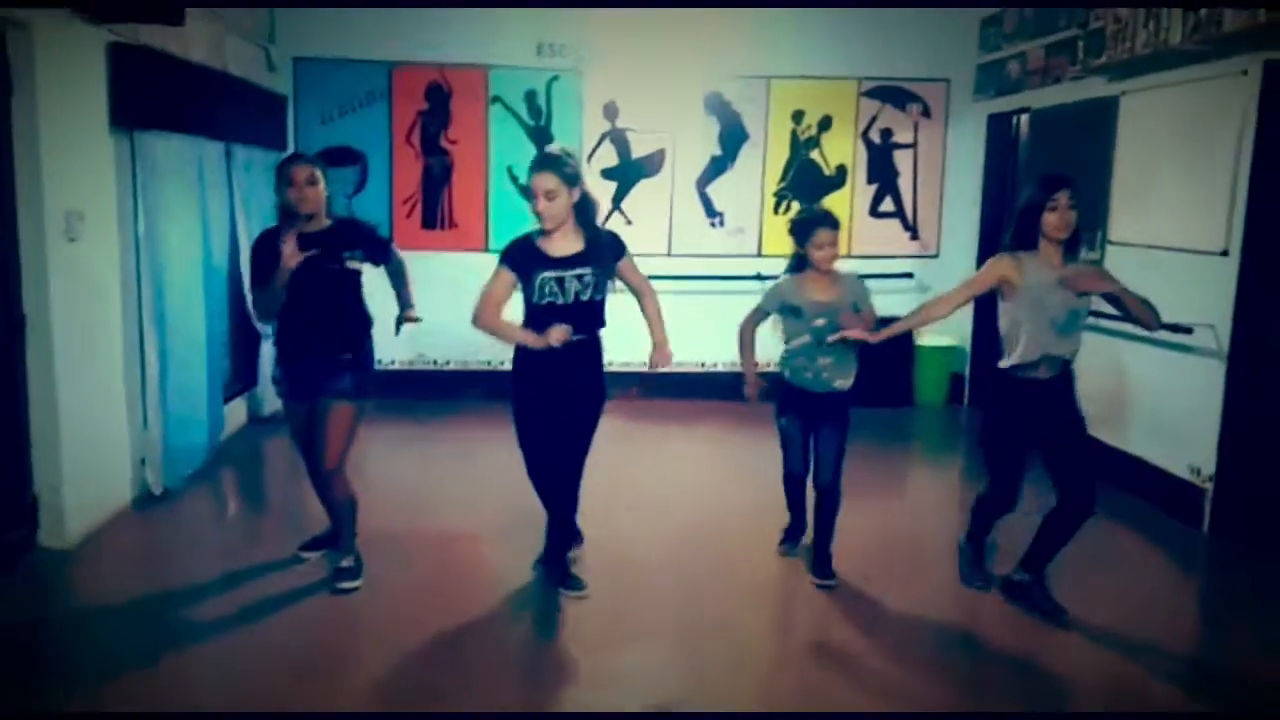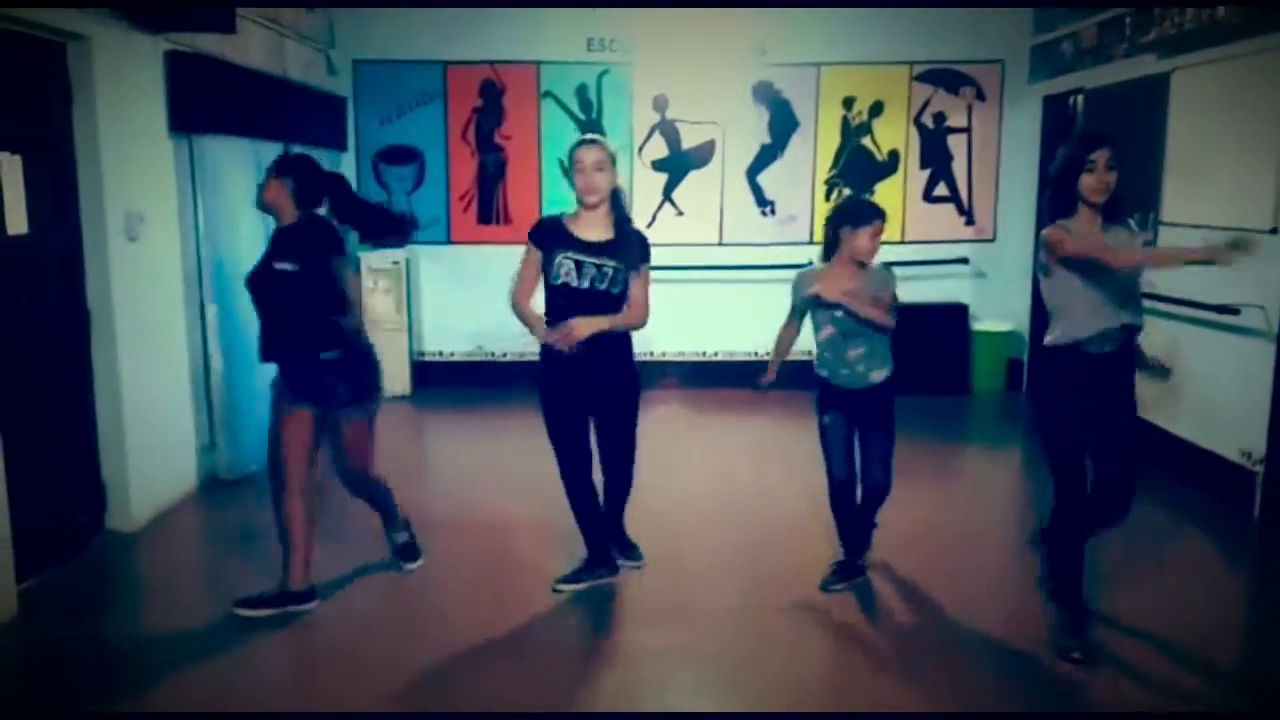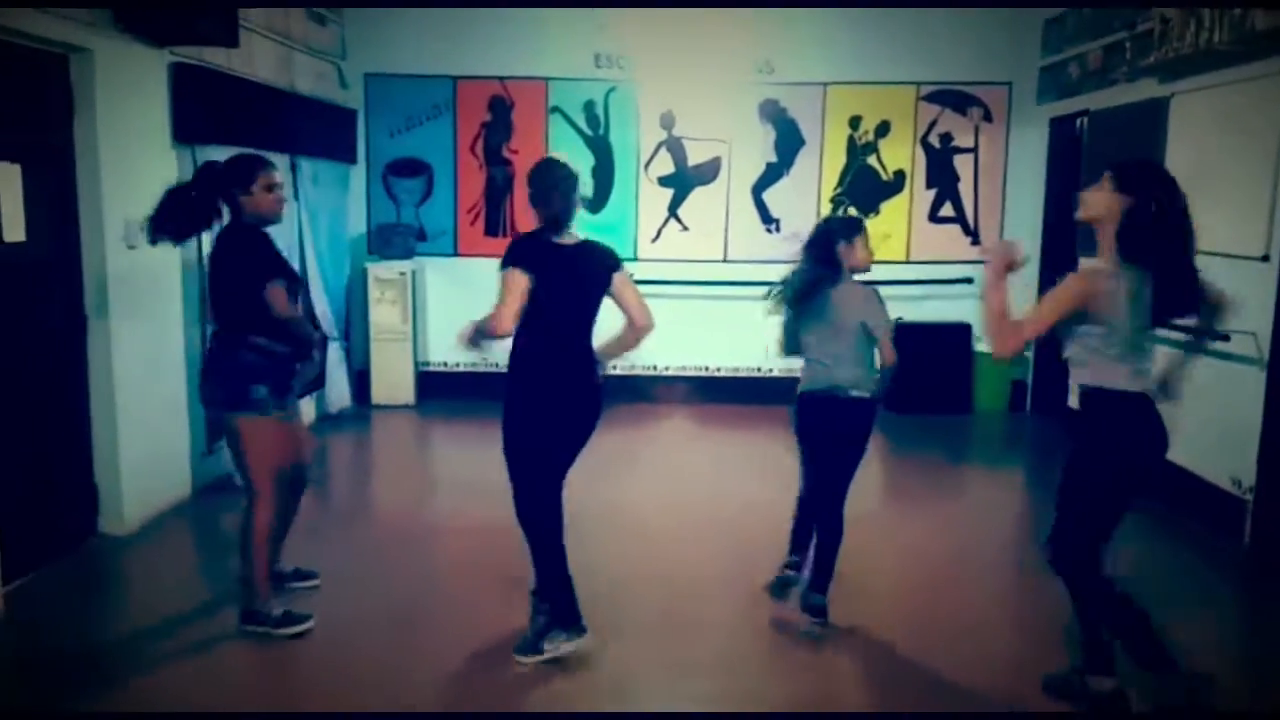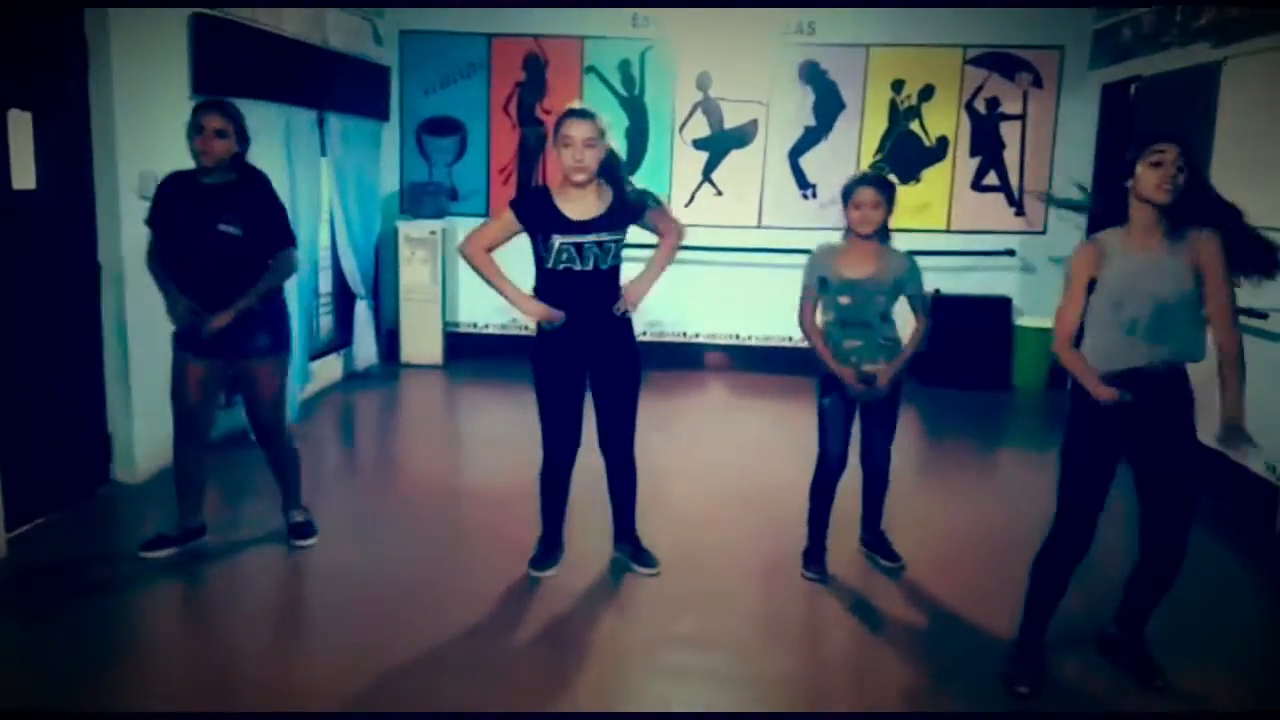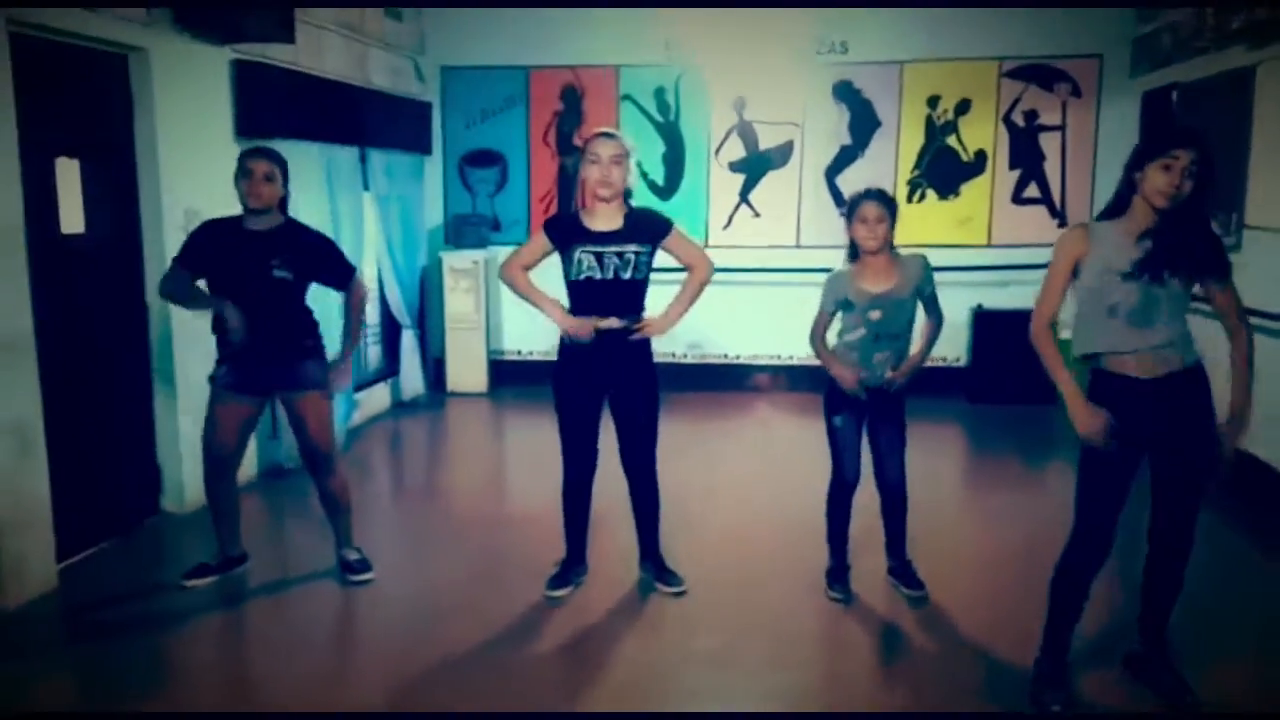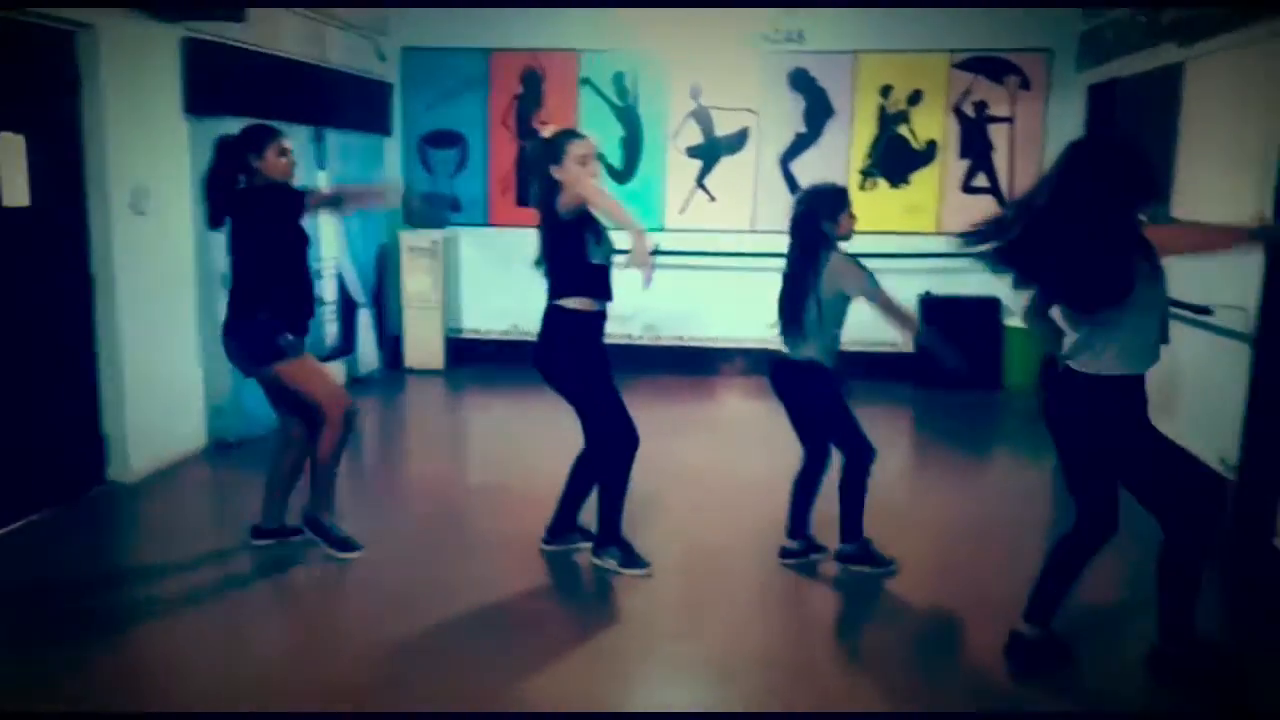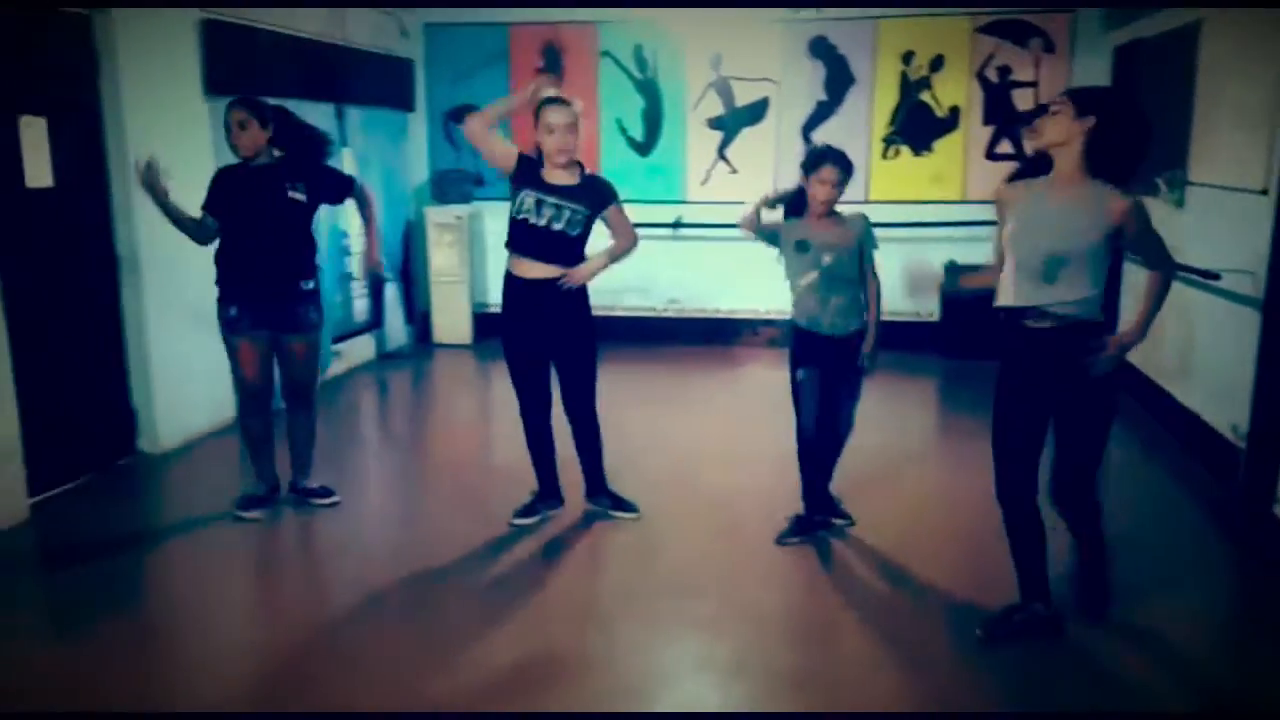
dt=0.7s
person 1, frame 1
left shoulder: (1088, 274)
right shoulder: (1009, 266)
left elbow: (1150, 320)
right elbow: (946, 304)
left wrist: (1112, 290)
right wrist: (884, 333)
left hip: (1059, 395)
right hip: (1014, 393)
left knee: (1080, 498)
right knee: (1004, 495)
left ankle: (1027, 578)
right ankle: (972, 549)
person 1, frame 2
left shoulder: (1125, 232)
right shoulder: (1056, 236)
right elbow: (1116, 257)
left wrist: (1135, 353)
right wrist: (1206, 255)
left hip: (1115, 373)
right hip: (1066, 372)
left knee: (1116, 498)
right knee: (1075, 496)
left ankle: (1053, 540)
right ankle: (1068, 612)
person 1, frame 3
left shoulder: (1091, 278)
right shoulder: (1146, 270)
left elbow: (1008, 342)
right elbow: (1207, 312)
left wrist: (996, 274)
right wrist: (1173, 370)
left hip: (1109, 426)
right hip: (1136, 423)
left knee: (1073, 554)
right knee: (1078, 550)
left ankle: (1146, 666)
right ankle: (1098, 670)
person 1, frame 4
left shoulder: (1205, 243)
right shoulder: (1096, 251)
left elbow: (1225, 328)
right elbow: (1063, 341)
left wrist: (1233, 412)
right wrist: (1095, 386)
left hip: (1169, 403)
right hip: (1101, 404)
left knee: (1168, 544)
right knee: (1071, 534)
left ankle: (1125, 636)
right ankle: (1028, 645)
person 1, frame 5
left shoulder: (1194, 245)
right shoulder: (1085, 240)
left elbow: (1237, 326)
right elbow: (1040, 325)
left wrist: (1239, 411)
right wrist: (1075, 401)
left hip: (1186, 401)
right hip: (1116, 398)
left knee: (1173, 540)
right knee: (1093, 540)
left ankle: (1151, 651)
right ankle: (1051, 663)
person 1, frame 6
left shoulder: (1054, 245)
right shoulder: (1144, 239)
left elbow: (1038, 313)
left hip: (1066, 395)
right hip: (1111, 406)
left knee: (1096, 521)
right knee: (1195, 514)
left ankle: (1032, 633)
right ankle: (1175, 647)
person 1, frame 7
left shoulder: (1117, 204)
right shoulder: (1015, 195)
left elbow: (1162, 266)
left wrist: (1134, 331)
right wrist: (947, 282)
left hip: (1085, 356)
right hip: (1024, 351)
left knee: (1072, 487)
right knee: (1013, 485)
left ankle: (1091, 564)
right ankle: (1036, 603)
person 2, frame 1
left shoulder: (605, 245)
right shoulder: (520, 252)
left elbow: (642, 290)
right elbow: (484, 316)
left wrist: (658, 337)
right wrist: (536, 340)
left hip: (583, 372)
right hip: (532, 375)
left knee: (567, 468)
right knee: (540, 466)
left ankle: (556, 553)
right ankle: (564, 535)
person 2, frame 2
left shoulder: (632, 242)
right shoulder: (547, 231)
left elbow: (637, 315)
right elbow: (520, 297)
left wrist: (597, 323)
right wrist: (543, 331)
left hip: (613, 367)
right hip: (559, 366)
left knee: (619, 463)
right knee: (573, 466)
left ankle: (616, 532)
right ankle: (599, 557)
person 2, frame 3
left shoulder: (524, 252)
right shoulder: (600, 257)
left elbow: (502, 323)
right elbow: (642, 321)
left wrist: (473, 332)
right wrist: (607, 353)
left hip: (532, 389)
right hip: (582, 390)
left knee: (530, 500)
right knee: (548, 493)
left ankle: (564, 621)
right ankle: (550, 601)
person 2, frame 4
left shoulder: (627, 201)
right shoulder: (534, 204)
left elbow: (673, 232)
right elbow: (472, 247)
left wrist: (643, 283)
right wrist: (521, 299)
left hip: (613, 335)
right hip: (558, 338)
left knee: (618, 445)
right knee: (560, 447)
left ankle: (627, 538)
right ankle: (550, 540)
person 2, frame 5
left shoulder: (649, 223)
right shoulder: (562, 226)
left elbow: (701, 267)
right elbow: (511, 270)
left wrist: (670, 317)
right wrist: (554, 309)
left hip: (631, 353)
right hip: (579, 354)
left knee: (641, 465)
right knee: (578, 466)
left ankle: (652, 558)
right ankle: (574, 560)
person 2, frame 6
left shoulder: (583, 214)
right shoulder: (562, 208)
right elbow: (586, 190)
right wrist: (637, 234)
left hip: (585, 338)
right hip: (566, 341)
left knee: (604, 440)
right knee: (621, 438)
left ankle: (562, 528)
right ankle: (609, 541)
person 2, frame 7
left shoulder: (595, 189)
right shoulder: (520, 167)
left elbow: (627, 238)
right elbow: (474, 127)
left wrist: (596, 263)
right wrist: (521, 97)
left hip: (566, 304)
right hip: (518, 302)
left knee: (580, 406)
right knee: (533, 407)
left ankle: (598, 490)
right ankle: (548, 492)
person 3, frame 1
left shoulder: (353, 234)
right shoulder: (269, 245)
left elbow: (392, 257)
right elbow: (266, 311)
left wrist: (405, 303)
right wrist: (284, 270)
left hip: (345, 364)
right hip: (294, 363)
left knee: (329, 466)
right knee: (313, 460)
left ankle: (348, 551)
right ankle: (338, 528)
person 3, frame 2
left shoulder: (315, 232)
right shoulder: (283, 237)
left elbow: (343, 271)
left wrist: (352, 316)
left hip: (340, 368)
right hip: (295, 373)
left knee: (356, 474)
right knee: (286, 476)
left ankle: (398, 532)
right ankle: (296, 585)
person 3, frame 3
left shoulder: (232, 243)
right shoulder: (251, 244)
left elbow: (239, 316)
right elbow: (283, 308)
left wrist: (289, 349)
right wrist: (308, 341)
left hip: (258, 376)
right hip: (249, 378)
left knee: (294, 474)
right knee: (266, 489)
left ankle: (265, 569)
right ankle: (260, 605)
person 3, frame 4
left shoulder: (255, 193)
right shoulder: (173, 189)
left elbow: (285, 264)
right elbow: (157, 252)
left wrist: (231, 312)
right wrist: (173, 296)
left hip: (256, 325)
right hip: (196, 327)
left knee: (269, 427)
right knee: (188, 428)
left ankle: (295, 510)
right ankle: (190, 525)
person 3, frame 5
left shoulder: (306, 242)
right shoulder: (215, 234)
left elbow: (356, 293)
right elbow: (170, 285)
left wrist: (348, 356)
right wrist: (217, 305)
left hip: (299, 361)
right hip: (239, 364)
left knee: (321, 459)
right knee: (219, 462)
left ankle: (347, 549)
right ankle: (231, 553)
person 3, frame 6
left shoulder: (265, 203)
right shoulder: (259, 200)
right elbow: (328, 199)
right wrist: (386, 194)
left hip: (274, 333)
right hip: (261, 333)
left knee: (301, 427)
right knee: (338, 411)
left ankle: (270, 522)
right ankle: (320, 517)
person 3, frame 7
left shoulder: (300, 170)
right shoulder: (226, 180)
left elbow: (357, 191)
right elbow: (203, 233)
left wrist: (372, 240)
right wrist: (162, 198)
left hip: (295, 297)
right hip: (242, 302)
left knee: (301, 394)
right knee: (254, 396)
left ankle: (302, 480)
right ankle: (265, 482)
person 4, frame 1
left shoulder: (852, 285)
right shoulder: (783, 290)
left elbow: (872, 329)
right elbow: (746, 328)
left wrist: (860, 331)
right wrist: (750, 376)
left hip: (834, 396)
right hip: (793, 393)
left knee: (827, 478)
right knee: (794, 470)
left ankle: (821, 554)
right ankle: (796, 525)
person 4, frame 2
left shoulder: (879, 276)
right shoulder: (809, 279)
left elbow: (889, 321)
right elbow: (792, 326)
left wrist: (841, 298)
right wrist: (774, 368)
left hip: (876, 391)
right hip: (833, 392)
left knee: (878, 479)
right knee: (840, 478)
left ankle: (863, 527)
right ankle: (852, 557)
person 4, frame 3
left shoulder: (808, 294)
right shoulder: (864, 295)
left elbow: (788, 348)
right elbow: (889, 359)
right wrist: (875, 385)
left hip: (810, 405)
right hip: (851, 408)
left knee: (812, 489)
right knee: (833, 496)
left ankle: (793, 565)
right ankle: (816, 593)
person 4, frame 4
left shoulder: (901, 265)
right shoulder: (823, 258)
left elbow: (922, 321)
right elbow: (807, 318)
left wrist: (894, 369)
right wrist: (837, 367)
left hip: (882, 377)
right hip: (836, 375)
left knee: (877, 462)
right knee: (831, 461)
left ankle: (872, 534)
right ankle: (814, 547)
person 4, frame 5
left shoulder: (916, 268)
right shoulder: (841, 279)
left elbow: (934, 317)
right elbow: (817, 334)
left wrist: (918, 357)
right wrist: (835, 367)
left hip: (888, 392)
right hip: (846, 391)
left knee: (893, 480)
right knee: (845, 478)
left ankle: (898, 562)
right ankle: (837, 566)
person 4, frame 6
left shoulder: (803, 261)
right shoulder: (843, 267)
right elbow: (892, 309)
right wrist: (935, 344)
left hip: (787, 370)
right hip: (810, 375)
left knee: (816, 455)
right knee: (858, 453)
left ankle: (796, 540)
right ankle: (852, 546)
person 4, frame 7
left shoulder: (857, 225)
right shoulder: (786, 228)
left elbow: (871, 280)
right elbow: (750, 223)
left wrist: (872, 331)
right wrist: (768, 203)
left hip: (849, 342)
right hip: (806, 341)
left knee: (840, 426)
right knee: (810, 429)
left ankle: (822, 491)
right ankle: (813, 512)
